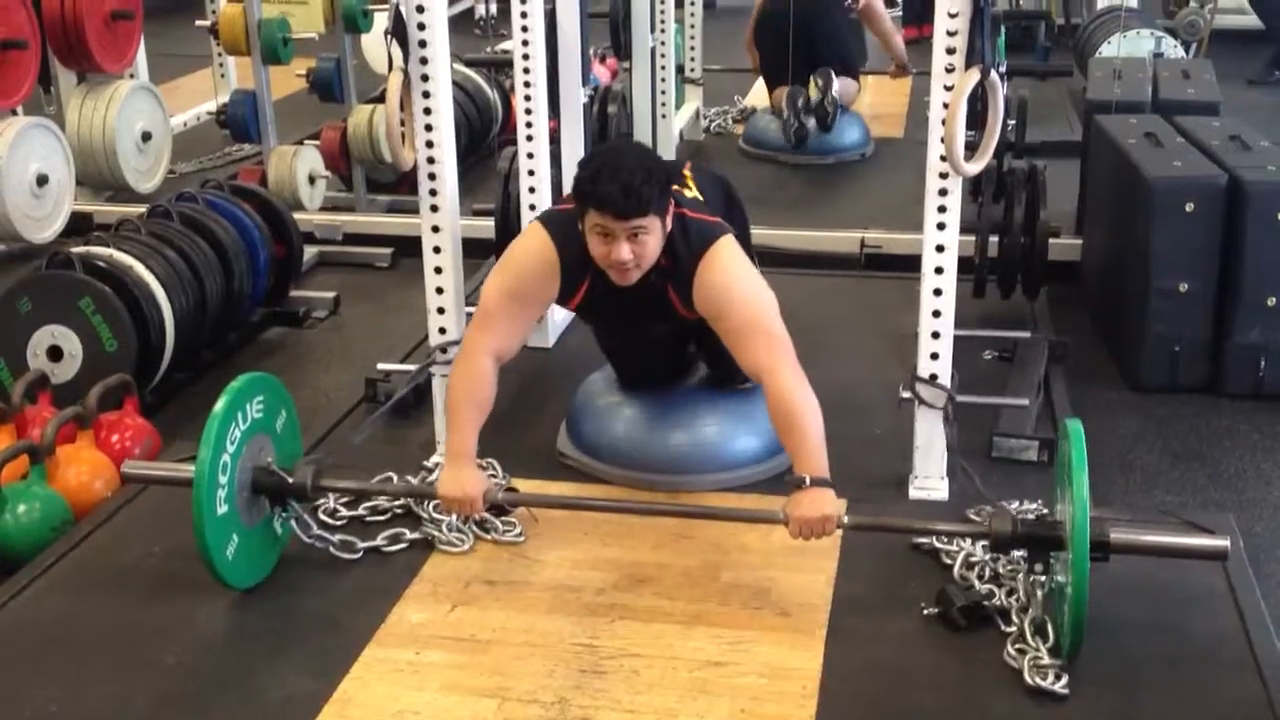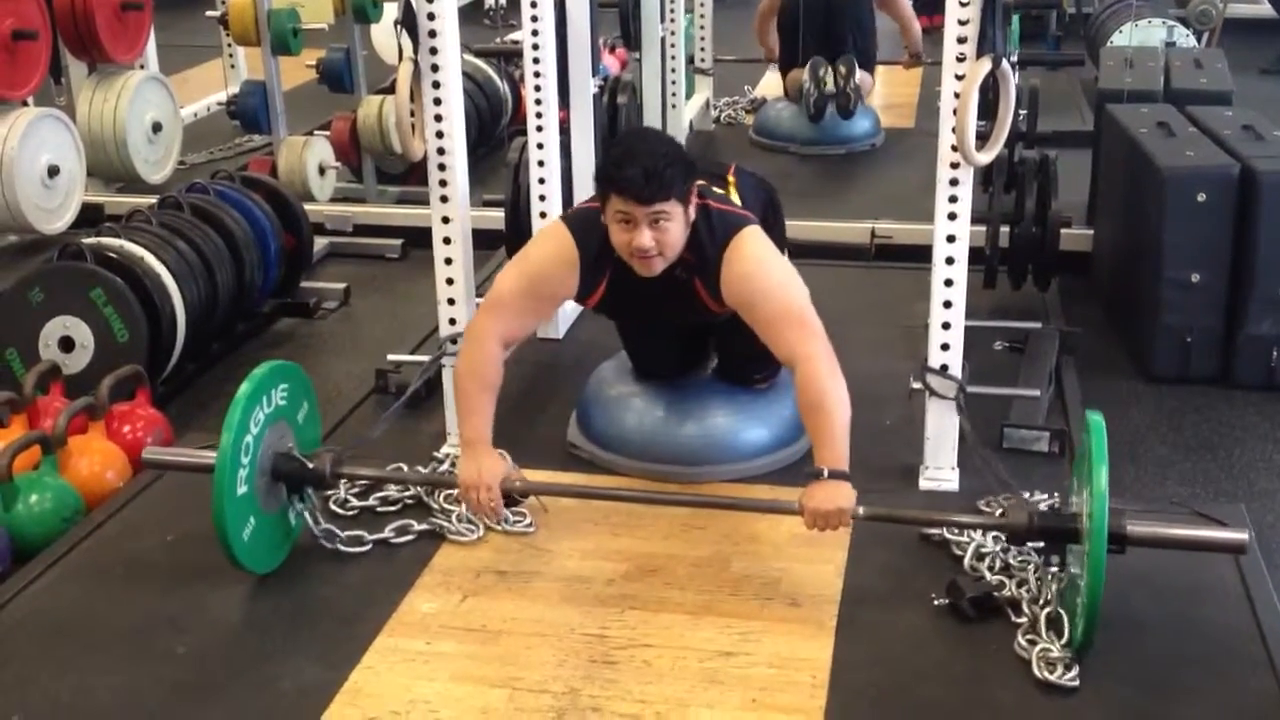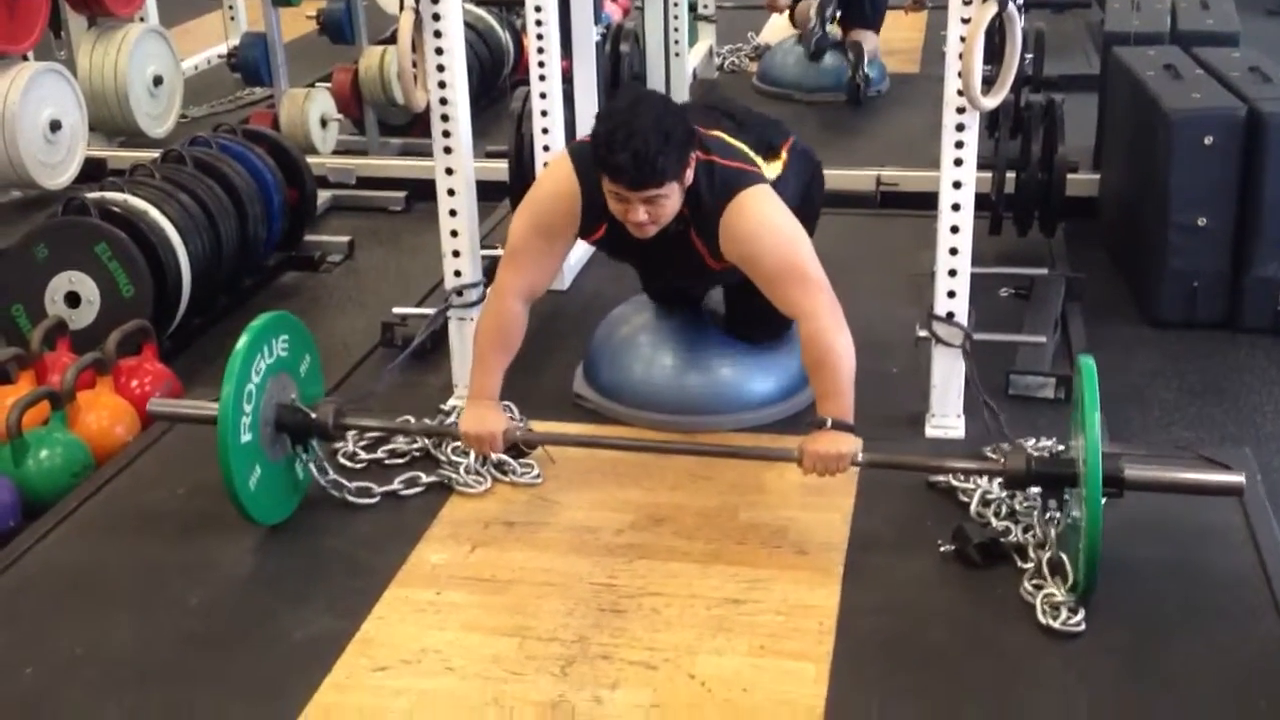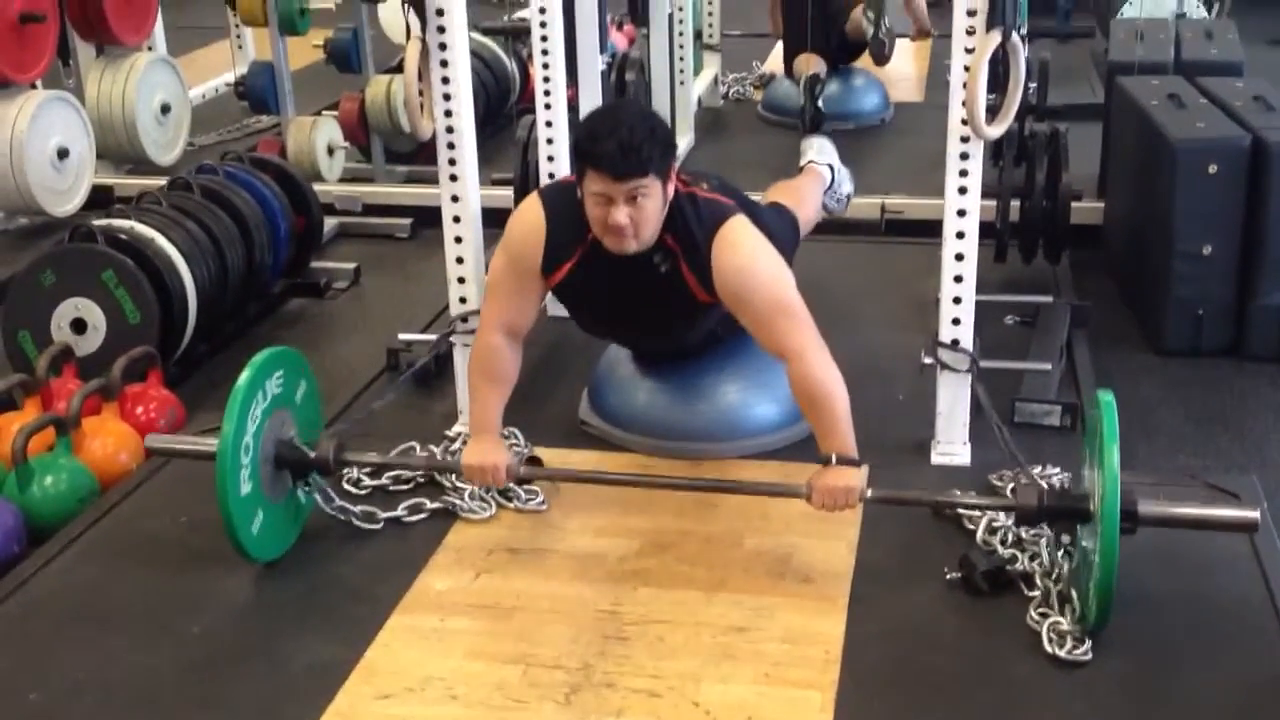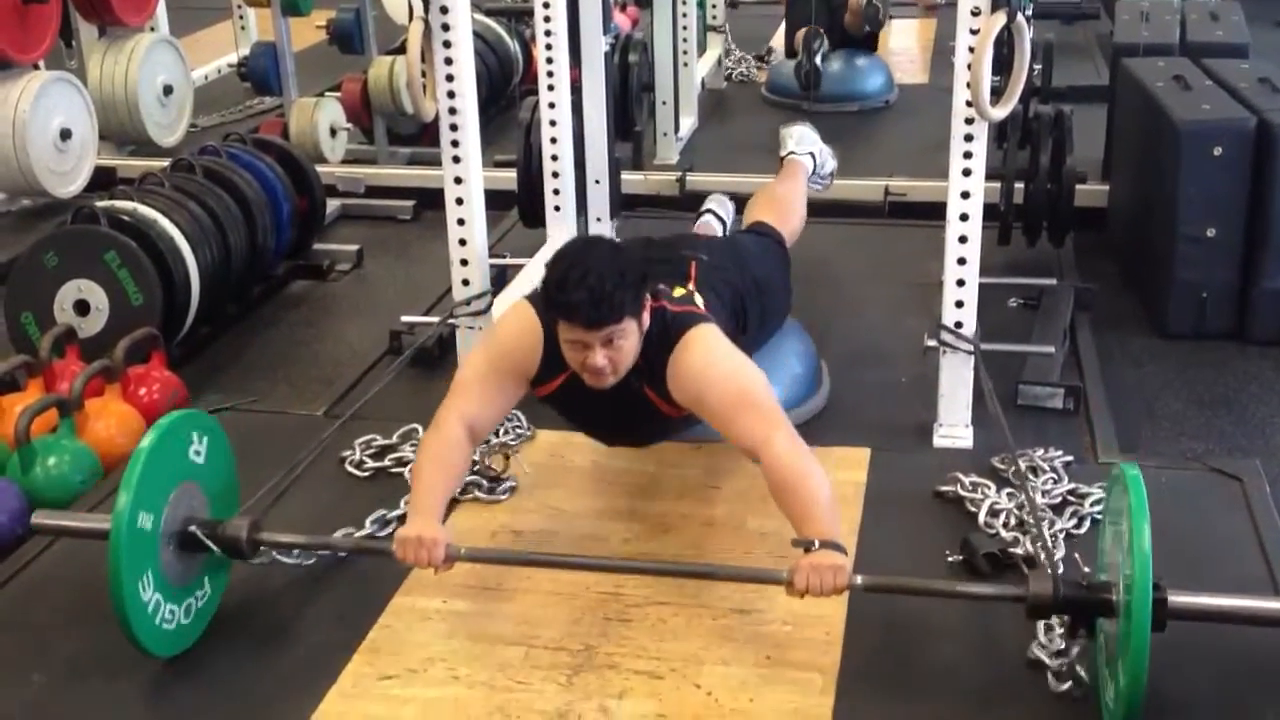
dt=1s
person 1, frame 1
left shoulder: (712, 256)
right shoulder: (546, 246)
left elbow: (778, 369)
right elbow: (482, 351)
left wrist: (813, 484)
right wrist: (460, 461)
left knee: (735, 372)
right knee: (645, 378)
person 1, frame 2
left shoulder: (741, 249)
right shoulder: (569, 246)
left elbow: (813, 357)
right elbow: (486, 336)
left wrist: (832, 476)
right wrist: (477, 450)
left knee: (751, 374)
right knee: (659, 371)
right ankle: (699, 343)
person 1, frame 3
left shoulder: (745, 204)
right shoulder: (570, 181)
left elbow: (818, 310)
right elbow: (513, 292)
left wrist: (835, 426)
right wrist: (482, 400)
left knee: (757, 330)
right knee: (672, 298)
person 1, frame 4
left shoulder: (726, 239)
right shoulder: (540, 224)
left elbow: (802, 351)
right elbow: (499, 333)
left wrist: (840, 460)
right wrist: (484, 436)
left knee: (779, 224)
left ankle: (820, 170)
person 1, frame 5
left shoulder: (692, 349)
right shoulder: (528, 331)
left elbow: (777, 444)
right elbow: (457, 422)
left wrist: (822, 546)
right wrist: (423, 519)
left hip: (729, 280)
right hip: (645, 262)
left knee: (761, 241)
left ankle: (799, 157)
right ankle: (711, 222)
